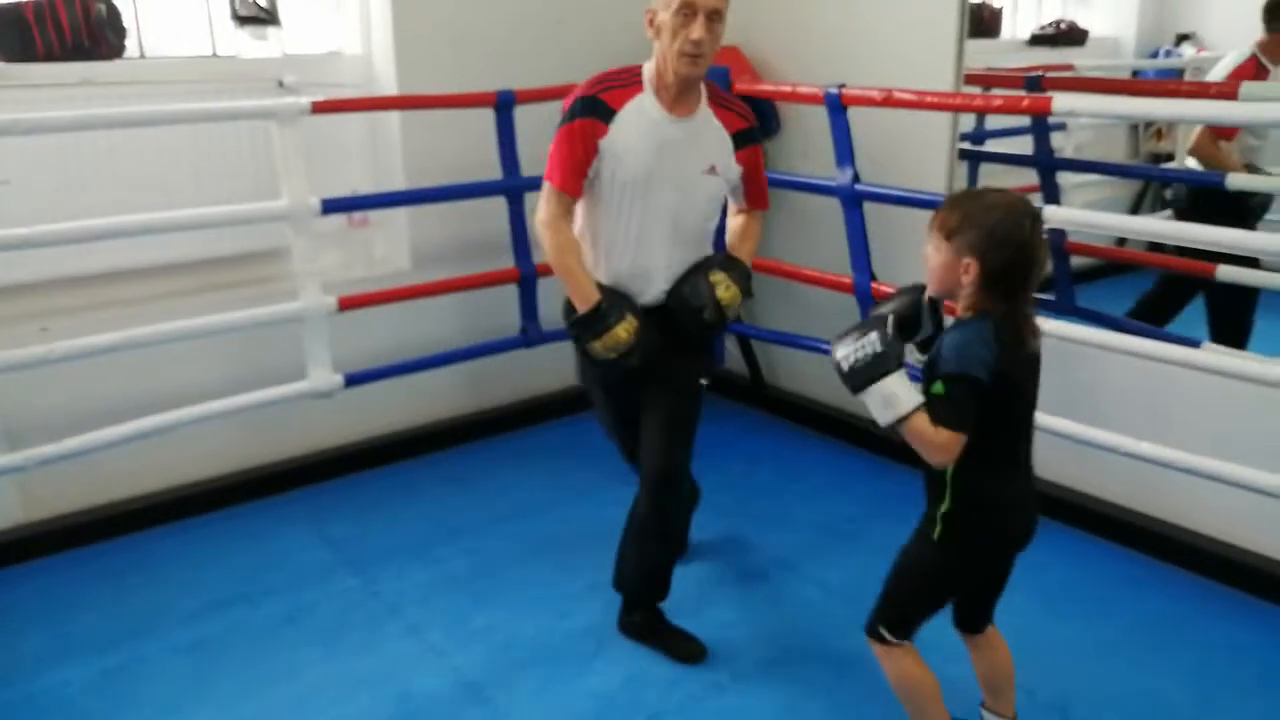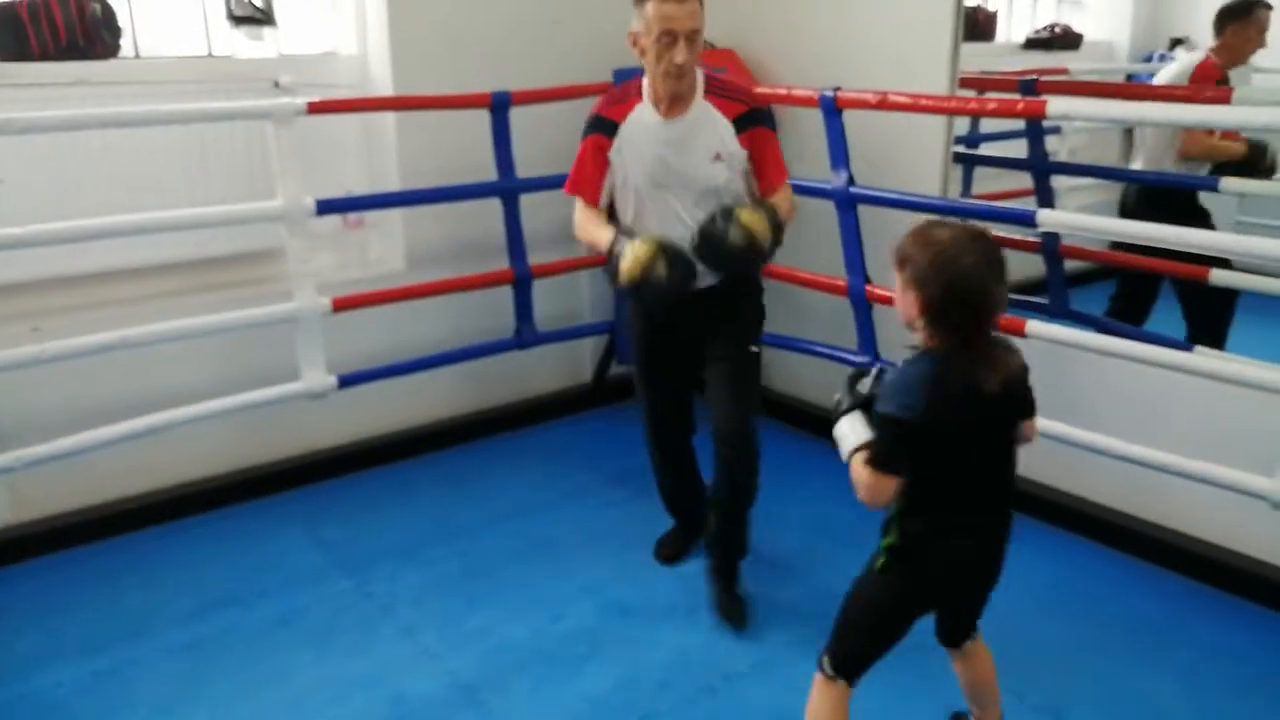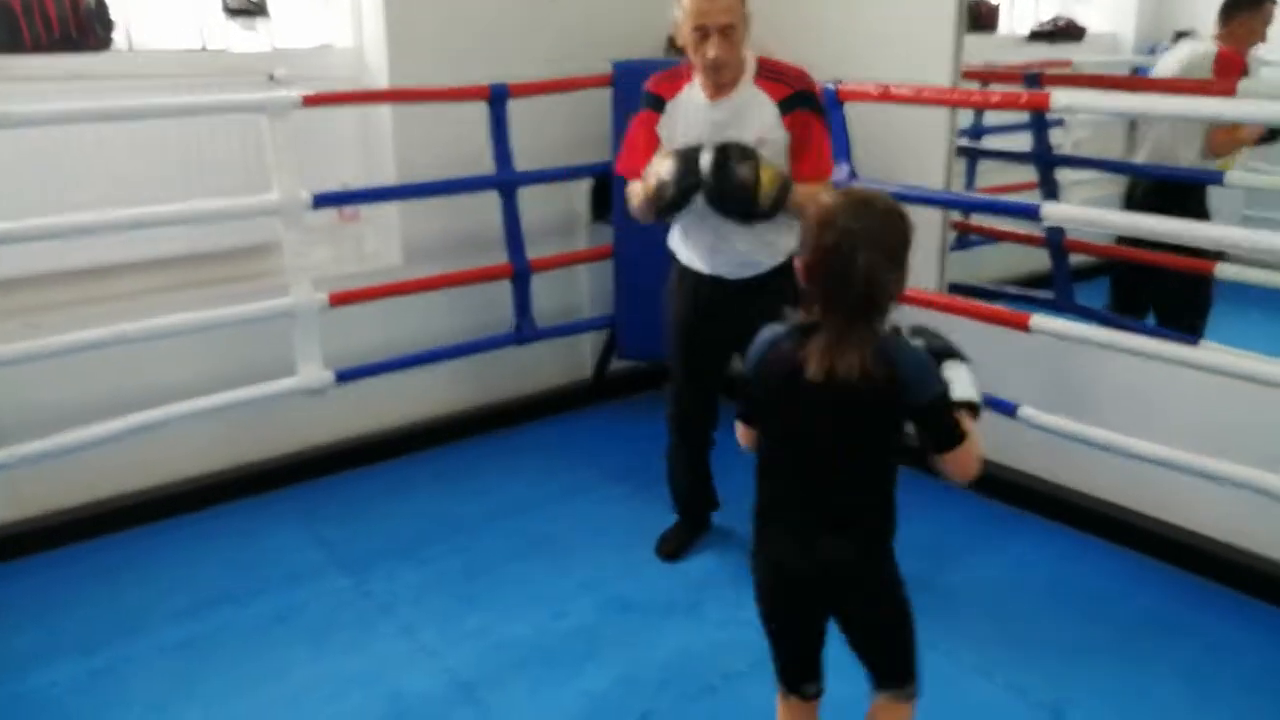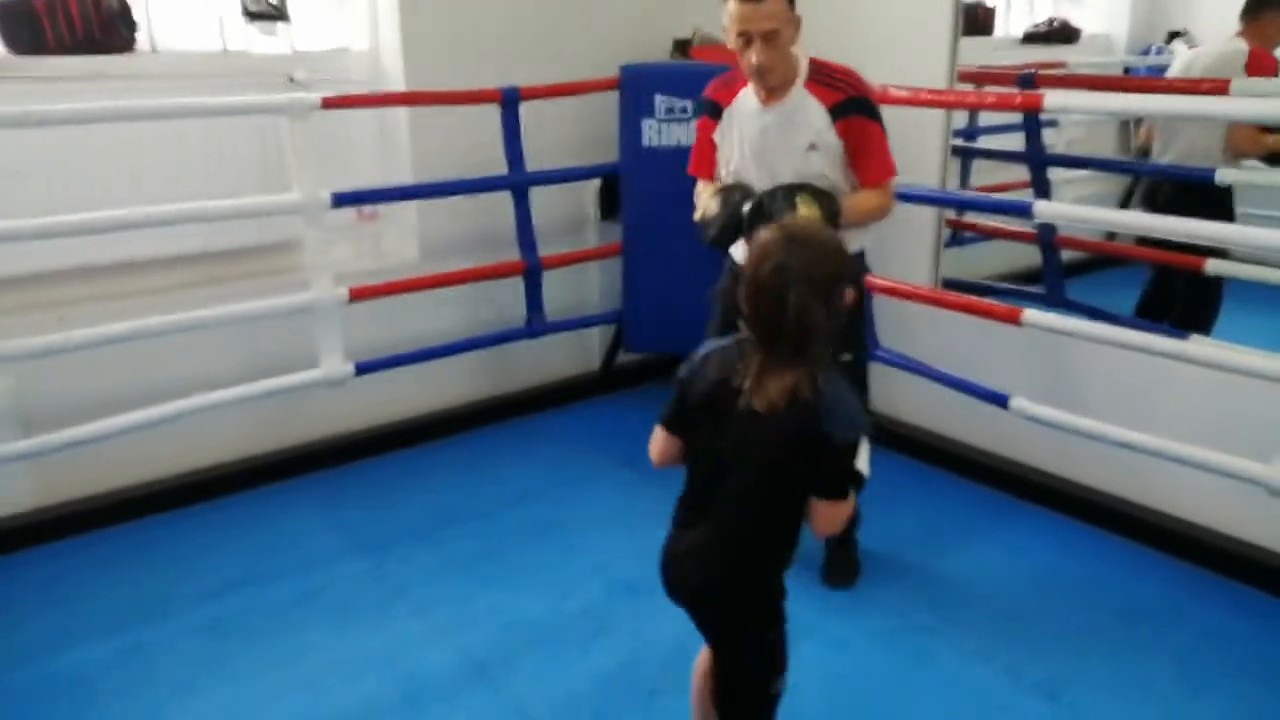
dt=0.3s
person 1, frame 1
left shoulder: (734, 123)
right shoulder: (599, 104)
left elbow: (748, 213)
right elbow: (551, 218)
left wrist: (731, 270)
right wrist: (595, 307)
left hip: (681, 318)
right hip: (604, 313)
left knee: (666, 466)
right knee: (635, 445)
left ankle: (642, 608)
right ankle: (665, 522)
person 1, frame 2
left shoulder: (739, 108)
right shoulder: (611, 117)
left elbow: (782, 199)
right elbow: (584, 216)
left wrist: (764, 222)
right wrist: (620, 248)
left hip: (728, 290)
right hip: (654, 295)
left knee: (735, 428)
right knee: (663, 422)
left ankle: (725, 560)
right ankle: (688, 515)
person 1, frame 3
left shoulder: (789, 91)
right shoulder: (662, 96)
left elbow: (822, 198)
right elbow: (639, 207)
left wrist: (776, 192)
right wrist: (657, 188)
left hip: (774, 283)
right hip: (697, 281)
right knee: (688, 412)
right ankle: (691, 512)
person 1, frame 4
left shoulder: (842, 95)
right shoulder: (720, 99)
left elbow: (880, 197)
right elbow: (706, 186)
right wrist: (715, 208)
right hip: (748, 275)
left ankle: (839, 535)
person 2, frame 1
left shoulder: (967, 344)
right shoulder: (1010, 327)
left elbow: (939, 448)
left wrist: (880, 379)
right wrist: (927, 337)
left hip: (967, 518)
right hip: (1010, 510)
left knee: (886, 634)
right knee: (976, 624)
person 2, frame 2
left shoulder: (907, 384)
right shoulder: (1007, 363)
left elbow: (876, 491)
right elbow: (1024, 432)
left wrist: (855, 424)
left hip: (914, 558)
right hip: (984, 552)
left knee: (834, 675)
right knee: (960, 637)
person 2, frame 3
left shoulder: (771, 349)
right shoulder: (907, 363)
left elbow: (748, 437)
right elbow: (964, 467)
right wrist: (957, 383)
left hip: (778, 556)
right hip: (862, 558)
person 2, frame 4
left shoulder: (710, 362)
right shoulder: (828, 403)
left elbow: (661, 452)
right elbow: (827, 521)
right wrist: (852, 457)
left hip: (684, 558)
right hip: (743, 580)
left knee: (724, 643)
person 3, frame 1
left shoulder: (1251, 63)
right elbow: (1201, 145)
right wrist: (1247, 177)
left hip: (1200, 191)
right hip: (1212, 195)
left knee: (1182, 280)
right knee: (1236, 288)
right ankle: (1227, 352)
person 3, frame 2
left shoulder: (1184, 64)
right shoulder: (1211, 73)
right elbow: (1192, 146)
left wrist: (1229, 145)
right wrist: (1244, 151)
left hip: (1139, 193)
right hip: (1169, 199)
left knee: (1133, 293)
right knee: (1215, 290)
person 3, frame 3
left shoulder: (1177, 53)
right shoulder: (1229, 61)
right elbow: (1218, 142)
left hip: (1143, 184)
right hip: (1178, 192)
left knee: (1132, 289)
right knee: (1187, 301)
person 3, frame 4
left shoulder: (1187, 57)
left elbow: (1148, 135)
right elbow: (1242, 143)
left hip: (1159, 186)
right hip: (1202, 193)
left knee: (1164, 285)
right knee: (1197, 297)
